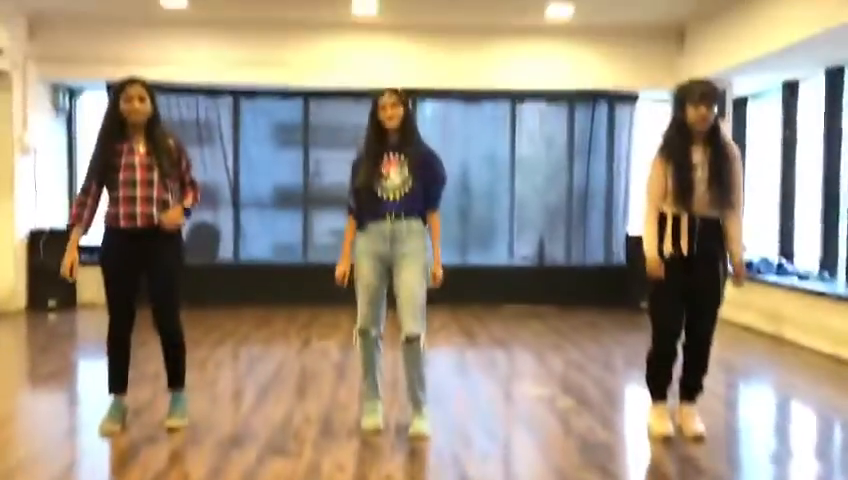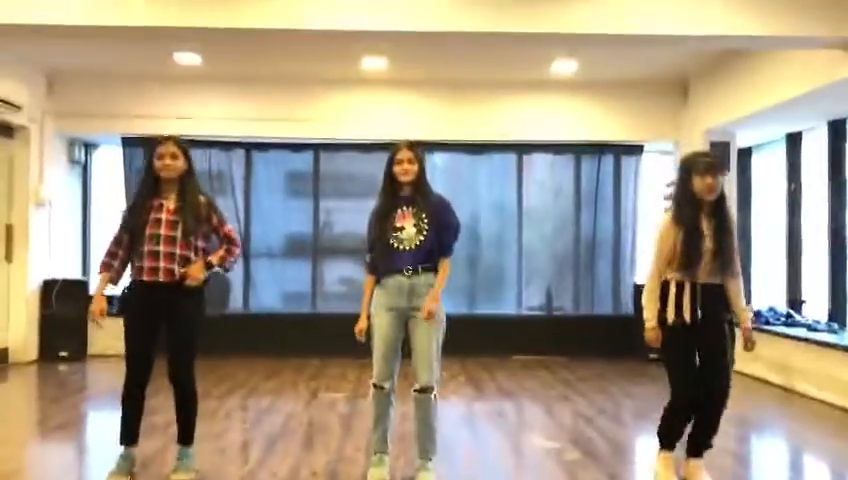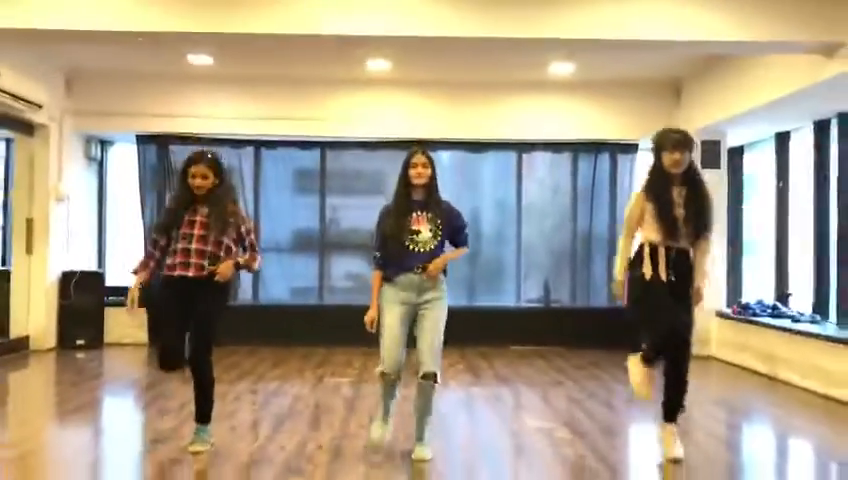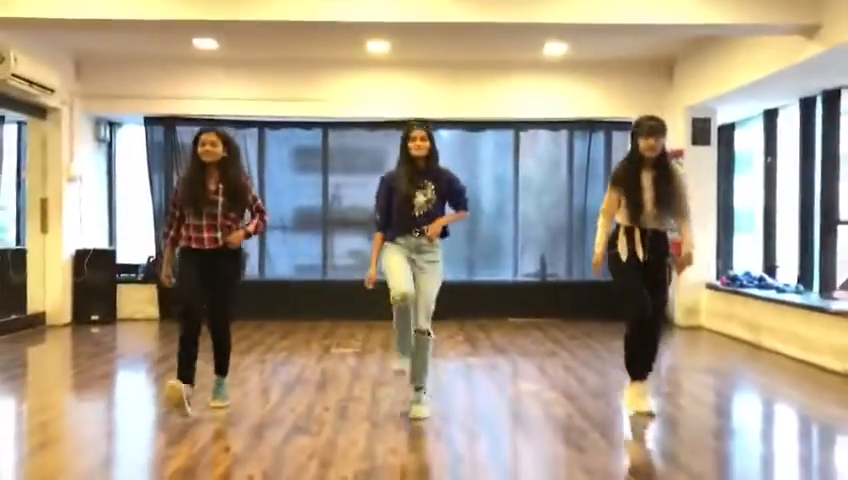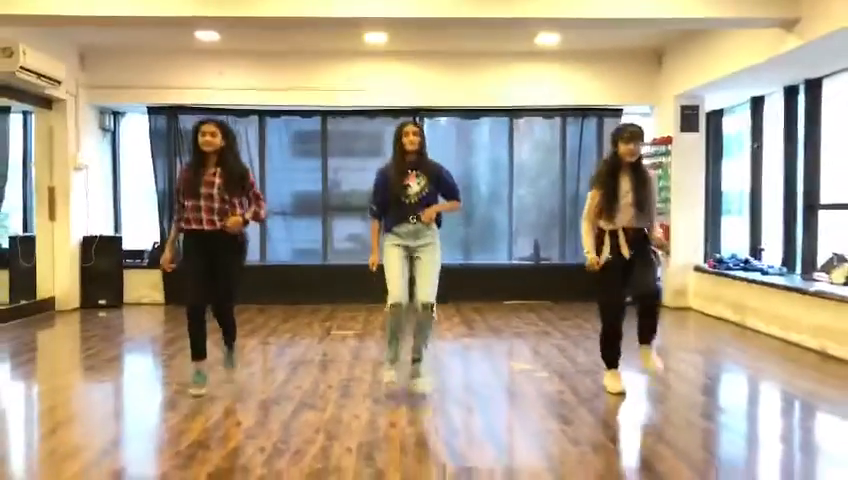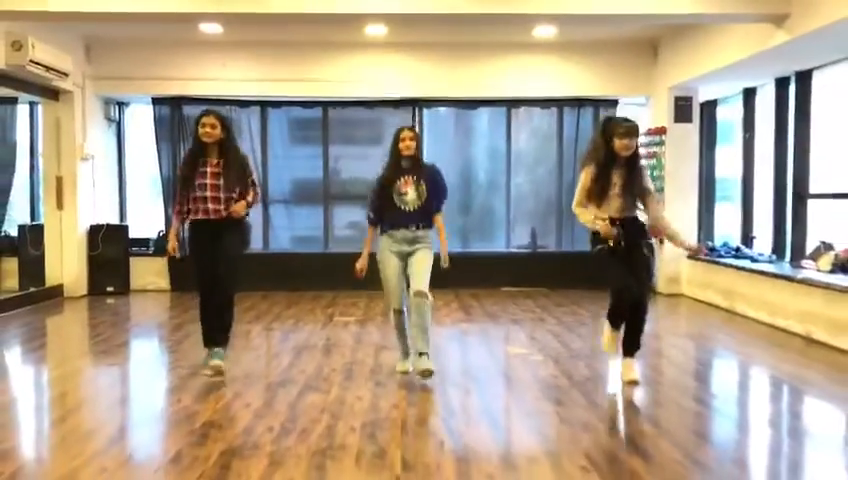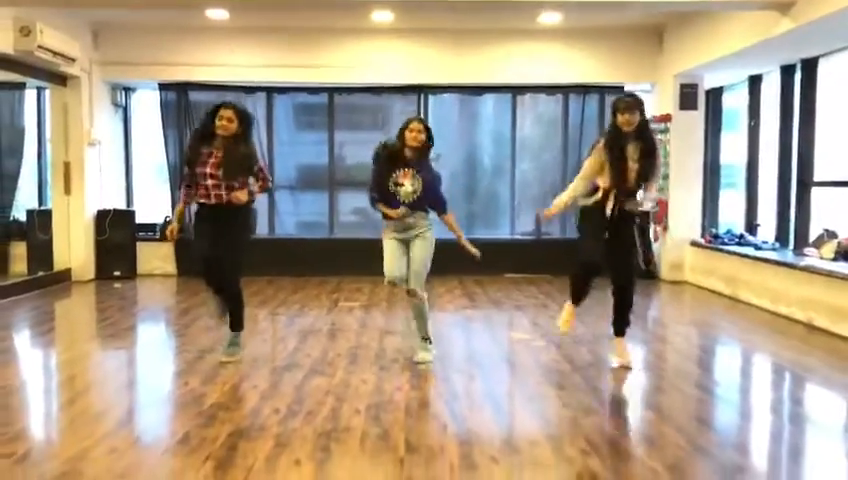
dt=0.3s
person 1, frame 1
left shoulder: (728, 154)
right shoulder: (667, 154)
left elbow: (733, 208)
right elbow: (653, 206)
left wrist: (736, 254)
right wrist: (652, 252)
left hip: (709, 243)
right hip: (673, 240)
left knee: (701, 330)
right knee: (666, 329)
left ankle: (688, 405)
right ankle: (659, 405)
person 1, frame 2
left shoulder: (725, 222)
right shoulder: (675, 221)
left elbow: (732, 275)
right elbow: (656, 273)
left wrist: (744, 321)
right wrist: (650, 320)
left hip: (713, 306)
right hip: (676, 303)
left knee: (718, 388)
right knee: (687, 390)
right ankle: (666, 453)
person 1, frame 3
left shoulder: (700, 194)
right shoulder: (648, 193)
left elbow: (703, 240)
right elbow: (627, 233)
left wrist: (698, 280)
right wrist: (621, 274)
left hip: (681, 270)
right hip: (649, 268)
left knee: (680, 351)
right knee: (674, 328)
left ankle: (669, 427)
right ankle: (643, 360)
person 1, frame 4
left shoulder: (673, 176)
right shoulder: (623, 175)
left elbow: (683, 216)
right elbow: (606, 214)
left wrist: (687, 247)
right wrist: (599, 248)
left hip: (657, 248)
right hip: (626, 247)
left knee: (655, 319)
right knee: (640, 313)
left ankle: (641, 382)
right ankle: (636, 384)
person 1, frame 5
left shoulder: (646, 179)
right shoulder: (602, 180)
left elbow: (650, 216)
right elbow: (588, 220)
left wrist: (657, 235)
right wrist: (590, 253)
left hip: (639, 246)
right hip: (610, 248)
left knee: (650, 293)
right knee: (611, 314)
left ankle: (646, 346)
right ankle: (612, 371)
person 1, frame 6
left shoulder: (638, 172)
right shoulder: (594, 168)
left elbow: (655, 210)
right elbow: (578, 206)
left wrist: (682, 241)
right wrist: (598, 224)
left hip: (634, 235)
right hip: (606, 238)
left knee: (640, 298)
right knee: (625, 292)
left ankle: (629, 359)
right ankle: (612, 326)
person 1, frame 7
left shoulder: (649, 148)
right shoulder: (607, 145)
left elbow: (650, 183)
right elbow: (583, 179)
left wrist: (640, 203)
right wrist: (557, 205)
left hip: (625, 214)
right hip: (599, 208)
left knee: (625, 278)
right knee: (590, 260)
left ankle: (619, 341)
right ankle: (572, 304)
person 2, frame 1
left shoulder: (169, 147)
right shoulder: (108, 150)
left elbow: (191, 186)
right elbow: (88, 197)
left wrist: (181, 208)
right wrist: (72, 246)
left hip: (163, 241)
right hip: (120, 242)
left knee: (167, 319)
right knee: (120, 322)
left ankle: (177, 398)
right ankle: (118, 401)
person 2, frame 2
left shoulder: (200, 205)
right shoulder: (141, 204)
left elbow: (231, 244)
right elbow: (119, 248)
left wrist: (206, 264)
right wrist: (100, 292)
left hip: (184, 295)
right hip: (142, 294)
left knee: (180, 374)
right knee: (136, 373)
person 2, frame 3
left shoulder: (230, 212)
right shoulder: (175, 209)
left elbow: (253, 250)
right elbow: (155, 249)
left wrist: (234, 264)
right wrist: (137, 283)
left hip: (210, 290)
right hip: (174, 287)
left knee: (199, 359)
right knee: (170, 354)
left ankle: (202, 429)
person 2, frame 4
left shoulder: (237, 183)
right shoulder: (186, 184)
left elbow: (260, 214)
right elbow: (173, 224)
left wrist: (244, 232)
right wrist: (166, 261)
left hip: (225, 258)
right hip: (192, 257)
left knee: (219, 321)
right knee: (190, 315)
left ankle: (220, 384)
right ankle: (185, 386)
person 2, frame 5
left shoulder: (238, 172)
right shoulder: (188, 173)
left elbow: (259, 202)
right elbow: (180, 212)
left wrist: (243, 218)
right wrist: (169, 248)
left hip: (227, 242)
right hip: (195, 243)
left knee: (222, 303)
right knee: (195, 303)
left ankle: (230, 347)
right ankle: (198, 370)
person 2, frame 6
left shoulder: (237, 161)
right shoulder: (191, 162)
left elbow: (253, 188)
right elbow: (181, 201)
left wrist: (246, 202)
right wrist: (173, 234)
left hip: (230, 228)
right hip: (200, 229)
left knee: (224, 285)
right knee: (207, 291)
left ankle: (220, 352)
right ankle: (211, 351)
person 2, frame 7
left shoulder: (244, 152)
right shoulder: (198, 149)
left elbow: (264, 180)
right elbow: (187, 185)
left wrist: (248, 192)
right wrist: (176, 218)
left hip: (235, 215)
right hip: (206, 214)
left knee: (230, 275)
right knee: (207, 262)
left ankle: (235, 338)
right ankle: (221, 296)
person 3, frame 1
left shoulder: (424, 156)
right shoulder: (365, 159)
left elbow: (432, 210)
right elbow: (354, 211)
left wrist: (436, 258)
right wrist: (345, 258)
left hip: (410, 240)
right hip: (370, 241)
left knee: (412, 329)
right knee: (368, 326)
left ankle: (419, 409)
right ankle: (371, 402)
person 3, frame 2
left shoulder: (437, 206)
right shoulder: (381, 211)
left elbow: (445, 258)
right elbow: (372, 265)
left wrist: (435, 296)
right wrist: (364, 312)
left hip: (424, 292)
right hip: (387, 294)
left knee: (426, 380)
right knee: (382, 379)
person 3, frame 3
left shoulder: (445, 211)
right shoulder: (391, 213)
left elbow: (463, 246)
right elbow: (379, 261)
left wrist: (444, 259)
right wrist: (374, 305)
left hip: (432, 293)
right hip: (397, 290)
left knee: (429, 370)
right knee: (391, 365)
left ankle: (420, 438)
right ankle: (383, 416)
person 3, frame 4
left shoulder: (444, 178)
right shoulder: (391, 180)
left elbow: (463, 209)
right elbow: (381, 224)
left wrist: (441, 221)
right wrist: (373, 265)
left hip: (429, 253)
right hip: (397, 249)
left knee: (422, 324)
right knee: (403, 293)
left ankle: (419, 394)
right ankle: (402, 353)
person 3, frame 5
left shoulder: (435, 170)
right shoulder: (387, 173)
left elbow: (456, 201)
right elbow: (377, 213)
left wrist: (436, 209)
right wrist: (374, 250)
left hip: (427, 239)
right hip: (395, 239)
left knee: (426, 302)
right knee: (397, 301)
left ankle: (417, 363)
right ankle: (392, 361)
person 3, frame 6
left shoulder: (430, 173)
right shoulder: (385, 179)
left elbow: (436, 211)
right elbow: (374, 219)
left wrist: (444, 245)
right wrist: (364, 256)
left hip: (421, 243)
right hip: (390, 244)
left knee: (420, 293)
right knee: (397, 306)
right ankle: (405, 355)
person 3, frame 7
left shoulder: (428, 172)
right shoulder: (384, 159)
left elbow: (440, 207)
right elbow: (375, 200)
left wrist: (462, 239)
right wrist: (390, 212)
left hip: (420, 230)
right hip: (393, 229)
left knee: (415, 289)
right knee: (394, 276)
left ankle: (425, 342)
right ankle: (398, 272)
